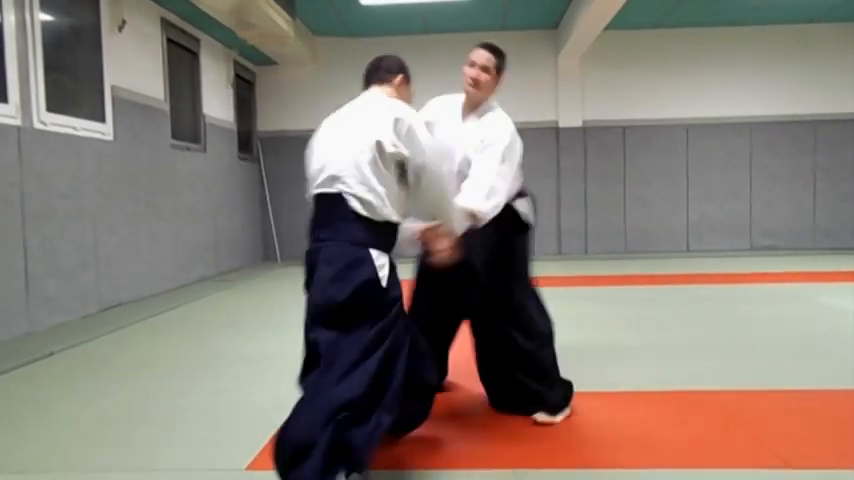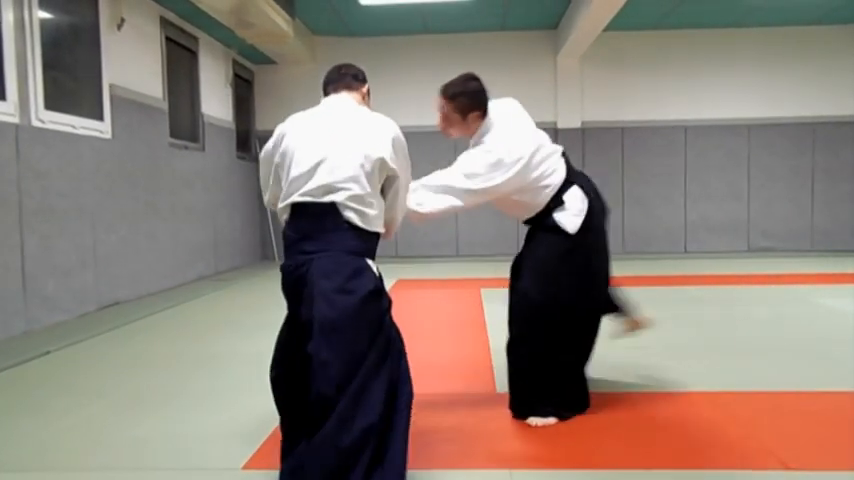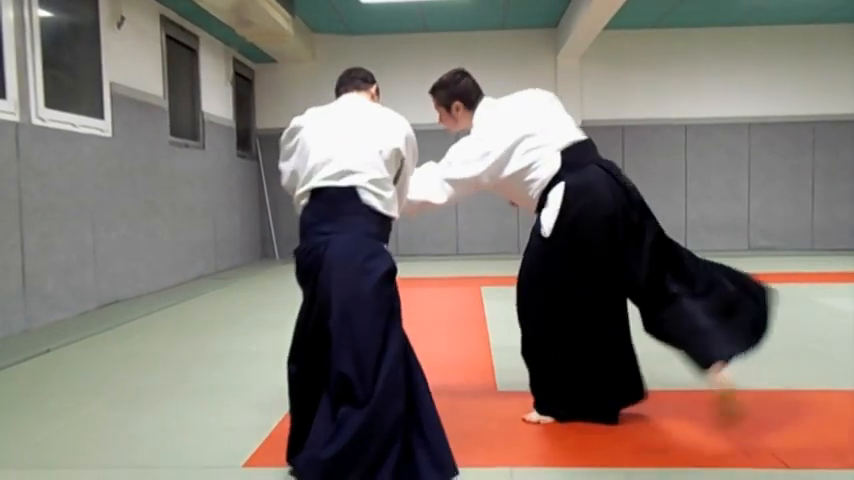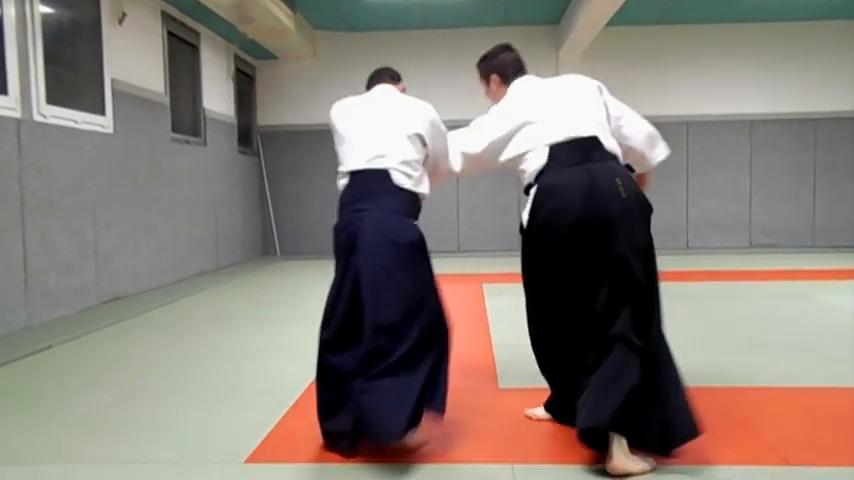
dt=0.3s
person 1, frame 1
left shoulder: (333, 123)
right shoulder: (397, 116)
right elbow: (432, 182)
left wrist: (420, 230)
right wrist: (449, 225)
left hip: (326, 246)
right hip: (359, 255)
right knee: (350, 368)
person 1, frame 2
left shoulder: (289, 128)
right shoulder: (384, 130)
left elbow: (273, 197)
right elbow: (393, 212)
left hip: (298, 255)
right hip: (345, 260)
left knee: (301, 364)
right knee: (353, 377)
person 1, frame 3
left shoulder: (304, 123)
right shoulder: (396, 125)
left elbow: (290, 180)
right elbow: (400, 194)
left hip: (316, 238)
right hip: (361, 242)
left knee: (317, 351)
right knee: (369, 359)
person 1, frame 4
left shoulder: (344, 110)
right shoulder: (422, 111)
right elbow: (440, 170)
left hip: (353, 217)
right hip: (394, 220)
left knee: (346, 321)
right knee: (414, 317)
left ankle: (348, 424)
right ankle: (391, 419)
person 2, frame 1
left shoulder: (500, 129)
right shoulder: (438, 108)
left elbow: (485, 187)
left hip: (499, 220)
left knee: (510, 303)
right knee: (435, 298)
left ankle: (546, 395)
person 2, frame 2
left shoulder: (498, 152)
right shoulder: (502, 109)
left elbow: (435, 194)
left hip: (568, 214)
right hip: (567, 206)
left knee: (538, 301)
left ankle: (549, 400)
right ankle: (623, 315)
person 2, frame 3
left shoulder: (480, 144)
right shoulder: (531, 100)
left elbow: (430, 185)
left hip: (574, 206)
right hip: (608, 184)
left knee: (545, 300)
right knee: (661, 274)
left ankle: (559, 402)
right ankle: (716, 363)
person 2, frame 4
left shoulder: (502, 116)
right shoulder: (581, 84)
left elbow: (452, 153)
right elbow: (643, 137)
right wrist: (638, 185)
left hip: (556, 198)
right hip: (612, 187)
left knee: (557, 308)
right knee: (625, 311)
left ankle: (569, 404)
right ankle: (618, 439)
